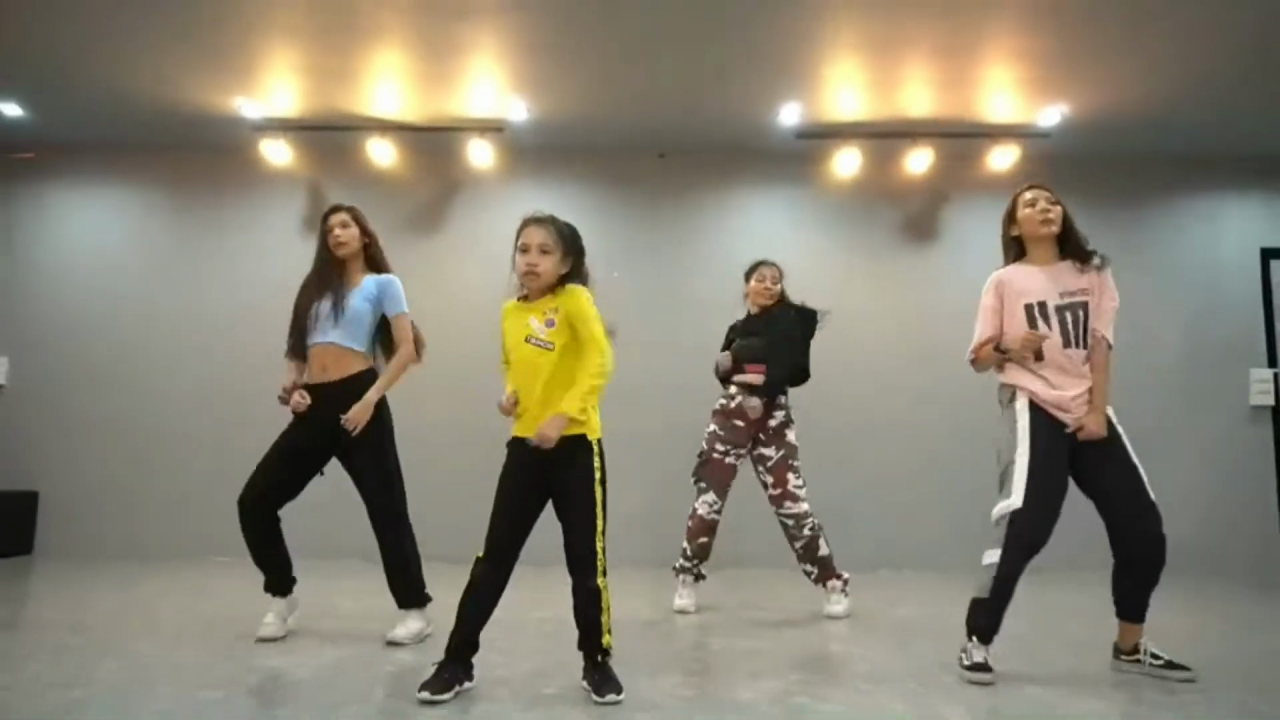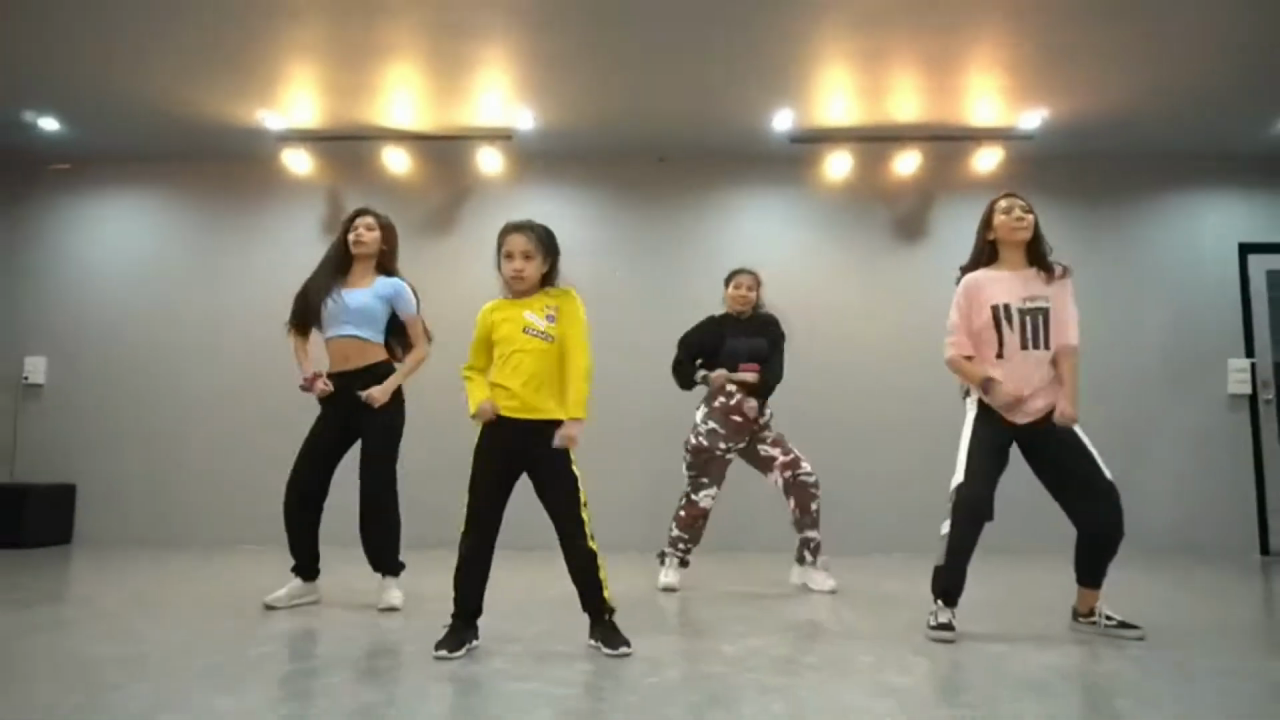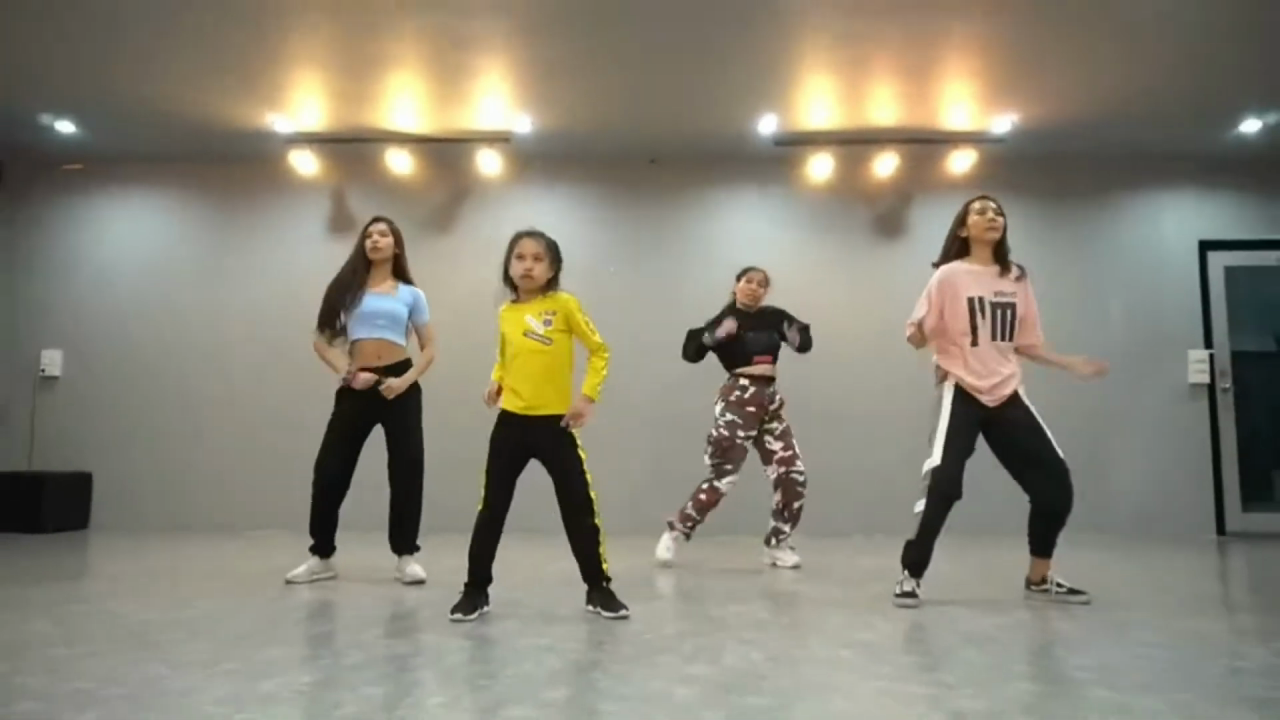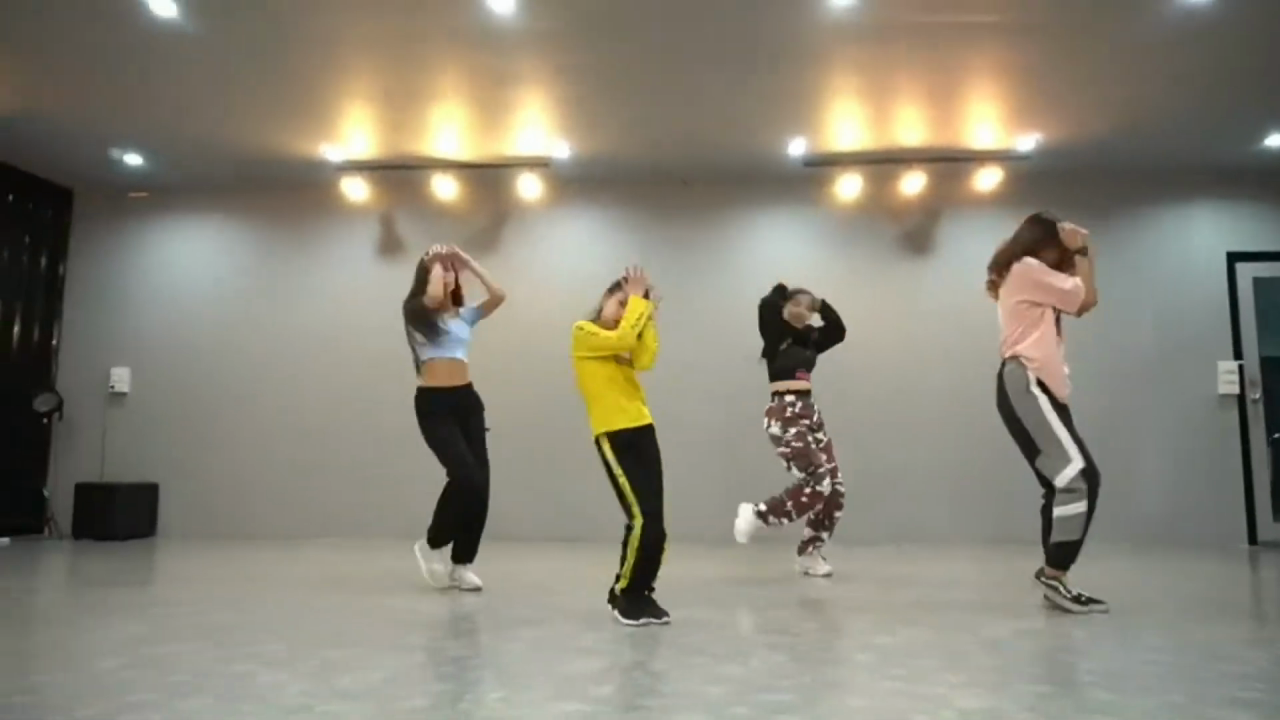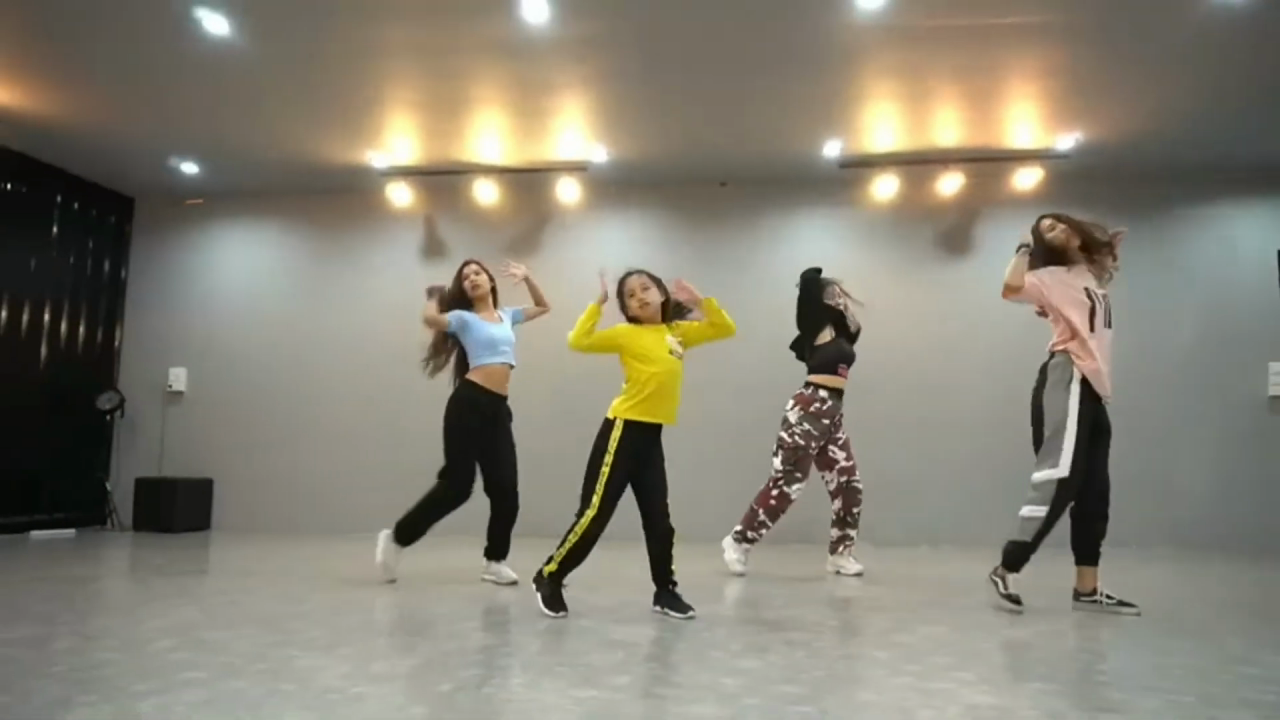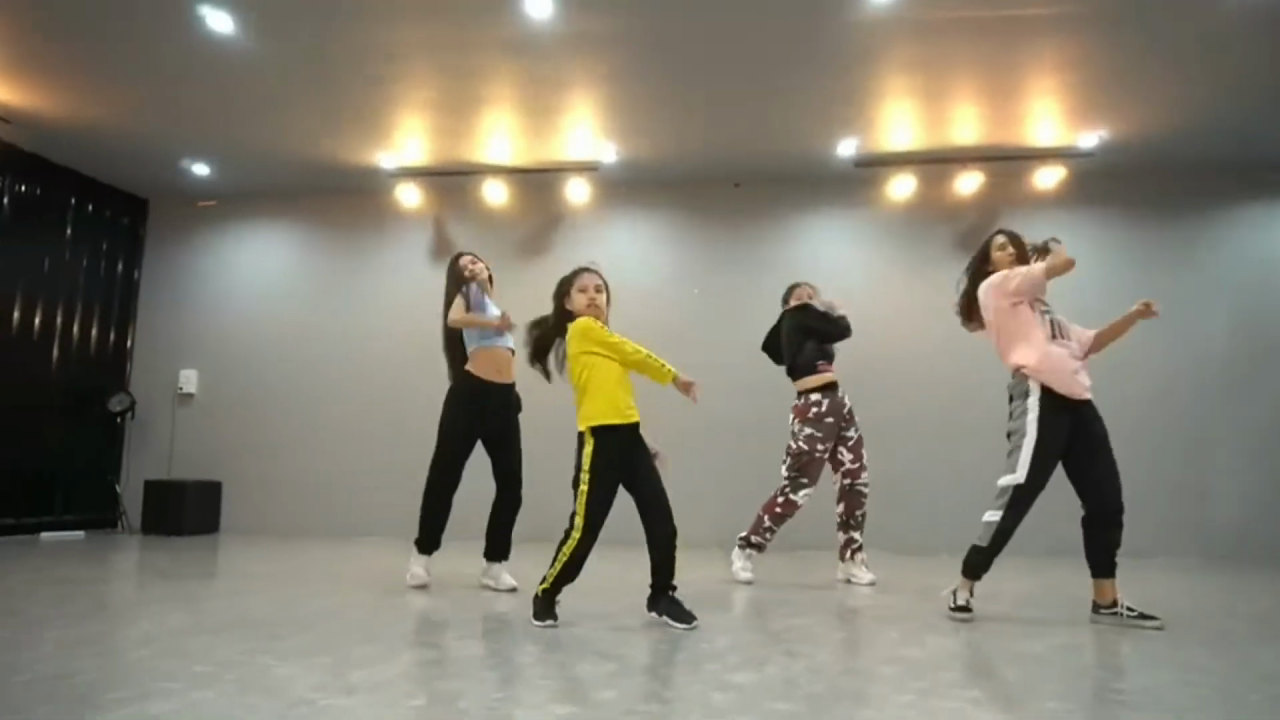
dt=0.4s
person 1, frame 1
left shoulder: (1093, 271)
right shoulder: (1003, 283)
left elbow: (1100, 347)
right elbow: (978, 358)
left wrist: (1097, 411)
right wrist: (1007, 345)
left hip: (1089, 415)
right hip: (1034, 409)
left knee: (1143, 527)
right knee: (1023, 524)
person 1, frame 2
left shoulder: (1057, 280)
right shoulder: (974, 285)
left elbow: (1065, 346)
right elbow: (956, 353)
left wrist: (1069, 398)
right wrist: (989, 384)
left hip: (1045, 411)
right hip: (990, 411)
left knee: (1103, 505)
right knee: (970, 503)
left ankle: (1087, 609)
right ankle: (944, 605)
person 1, frame 3
left shoulder: (1017, 279)
right shoulder: (947, 276)
left elbow: (1023, 340)
right elbow: (920, 334)
left wrist: (1070, 363)
right wrist: (918, 332)
left hip: (1006, 393)
right hip: (961, 391)
left knee: (1054, 483)
right knee: (942, 483)
left ankle: (1039, 578)
right ankle: (910, 575)
person 1, frame 4
left shoulder: (1040, 282)
right shoulder: (1024, 269)
left elbow: (1084, 305)
right elbow: (1086, 298)
left wrist: (1084, 251)
right wrist: (1078, 251)
left hip: (1043, 388)
right hip: (1025, 384)
left knee: (1063, 482)
right knee: (1078, 476)
left ankle: (1057, 579)
right ankle: (1052, 571)
person 1, frame 5
left shoulder: (1092, 274)
right shoulder: (1051, 277)
right elbow: (1011, 287)
left wrist: (1110, 248)
right wrist: (1023, 254)
left hip: (1094, 389)
right hip: (1069, 382)
left knee: (1094, 491)
right knee: (1057, 481)
left ankle: (1087, 587)
right ankle: (1005, 571)
person 1, frame 6
left shoulder: (1038, 305)
right shoulder: (995, 286)
left elbow: (1087, 344)
right elbow: (1063, 261)
left wrist: (1131, 318)
right wrist: (1053, 249)
left hip: (1076, 402)
right hip: (1035, 397)
left knee: (1107, 500)
right knee: (1016, 493)
left ankle: (1106, 600)
right ankle: (965, 586)
person 2, frame 1
left shoulder: (575, 299)
right shoulder: (510, 314)
left elbow: (599, 361)
left wrist: (565, 416)
right wrist: (511, 394)
left hip: (576, 446)
right hip: (526, 448)
left knee: (586, 560)
right knee: (494, 556)
person 2, frame 2
left shoulder: (566, 302)
right shoulder: (490, 313)
left elbow: (578, 363)
right elbow: (472, 368)
left wrist: (574, 418)
right wrist: (477, 398)
left hip: (546, 432)
right hip: (499, 430)
left knee: (574, 529)
right knee: (478, 528)
left ankle: (601, 619)
right ankle: (464, 623)
person 2, frame 3
left shoulder: (566, 306)
right shoulder: (506, 315)
left elbow: (598, 351)
left wrist: (588, 396)
right wrist: (497, 382)
left hip: (556, 423)
right hip: (511, 422)
left knee: (581, 507)
right knee: (491, 508)
left ankle: (598, 588)
right ankle: (476, 590)
person 2, frame 4
left shoulder: (633, 336)
right shoulder: (584, 332)
left elbow: (642, 357)
right elbow: (620, 341)
left wrist: (646, 313)
right wrist: (639, 301)
left hip: (644, 433)
right hip: (611, 436)
left knee: (654, 520)
right knee: (639, 515)
left ankle: (641, 594)
right ankle: (622, 592)
person 2, frame 5
left shoulder: (682, 330)
right shoulder: (626, 334)
left elbow: (726, 328)
right elbow: (577, 341)
left wrist: (700, 301)
right wrist: (597, 303)
left hip: (651, 433)
right hip: (624, 429)
left knee: (658, 517)
right knee: (596, 511)
left ankle: (665, 591)
right ankle: (548, 578)
person 2, frame 6
left shoulder: (602, 336)
right shoulder: (582, 329)
right elbow: (639, 357)
left wrist: (647, 442)
right wrist: (679, 378)
left hip: (630, 436)
right hip: (598, 439)
left knee: (661, 518)
right knee: (586, 525)
left ankle: (663, 597)
right ankle: (545, 596)
person 3, frame 1
left shoulder: (383, 284)
right shoulder: (317, 287)
left elbow: (406, 350)
right elbow: (297, 350)
left wrist: (369, 400)
right wrist: (293, 388)
left hip: (358, 404)
right hip: (313, 408)
left knee: (387, 510)
right knee: (258, 498)
right ankle: (281, 598)
person 3, frame 2
left shoulder: (393, 288)
right shoulder: (326, 284)
left elbow: (421, 347)
right elbow: (299, 335)
left wrist: (389, 387)
right wrist: (309, 376)
left hip: (378, 391)
right hip: (338, 395)
left knee: (376, 486)
right knee: (302, 487)
left ankle: (390, 578)
right ankle: (305, 579)
person 3, frame 3
left shoulder: (412, 295)
right shoulder: (348, 288)
left elbow: (429, 350)
right elbow: (321, 342)
left wrist: (407, 380)
right wrist: (347, 372)
left hip: (400, 385)
right hip: (358, 386)
left knee: (407, 473)
right knee: (329, 473)
left ankle: (406, 556)
right ankle: (321, 557)
person 3, frame 4
left shoulder: (464, 314)
right shoulder: (423, 314)
left elbow: (497, 298)
right elbow: (435, 297)
left wrist: (470, 267)
right wrist: (432, 265)
left hip: (466, 401)
right hip: (433, 404)
left knee: (478, 484)
right knee: (467, 477)
left ankle: (461, 564)
right ankle: (432, 545)
person 3, frame 5
left shoulder: (507, 316)
right shoulder: (462, 317)
left elbow: (543, 307)
right elbow: (432, 319)
left wrist: (526, 279)
right wrist: (433, 296)
left hip: (495, 410)
right hip: (466, 406)
left knee: (505, 491)
right knee: (455, 487)
left ankle: (495, 561)
right ankle: (395, 539)
person 3, frame 6
left shoulder: (495, 309)
right shoulder: (469, 295)
right elbow: (454, 319)
right wrist: (498, 322)
left hip: (504, 400)
right hip: (468, 394)
left knee: (511, 485)
right knee: (443, 478)
left ankle: (495, 564)
right ankle: (422, 555)
person 4, frame 1
left shoulder: (789, 317)
right shoulder: (737, 329)
left elbow: (793, 363)
left wrist: (767, 398)
right wrist: (725, 366)
left hip: (774, 416)
right hip: (731, 410)
left knee: (791, 504)
right knee: (708, 499)
left ankle: (834, 585)
right ankle: (687, 580)
person 4, frame 2
left shoulder: (768, 326)
right shoulder: (713, 326)
left elbow: (773, 368)
right elbow: (682, 363)
left wrist: (757, 398)
right wrist: (704, 377)
left hip: (757, 415)
right hip: (720, 410)
left knee: (803, 478)
right knee: (701, 488)
left ankle: (808, 564)
right ankle: (672, 561)
person 4, frame 3
left shoulder: (772, 316)
right shoulder: (726, 320)
left elbow: (803, 341)
right elbow: (690, 350)
left wrist: (798, 337)
right wrist: (714, 336)
left hip: (769, 401)
right hip: (737, 400)
left knee: (793, 474)
right knee: (722, 476)
left ankle: (778, 544)
right ankle: (674, 533)
person 4, frame 4
left shoulder: (810, 338)
right shoulder: (776, 333)
left elbow: (838, 331)
right elbow: (768, 305)
left wrist: (818, 301)
right wrist: (785, 291)
left hip: (808, 412)
right hip: (785, 414)
left knee: (834, 488)
right knee: (816, 485)
left ankle: (809, 554)
right ankle: (755, 514)
person 4, frame 5
left shoulder: (837, 326)
right shoulder: (816, 319)
right elbow: (810, 281)
left wrist: (854, 325)
right wrist: (817, 279)
left hip: (831, 411)
right hip: (808, 408)
left knee: (849, 485)
right knee: (787, 483)
left ankle: (841, 553)
right ankle: (738, 543)
person 4, frame 6
left shoulder: (803, 326)
right shoulder: (797, 318)
right elbow: (840, 330)
right wrist: (835, 313)
left hip: (838, 406)
right hip: (811, 408)
left knee: (855, 483)
right knee: (796, 488)
left ankle: (851, 560)
right ankle: (745, 550)
